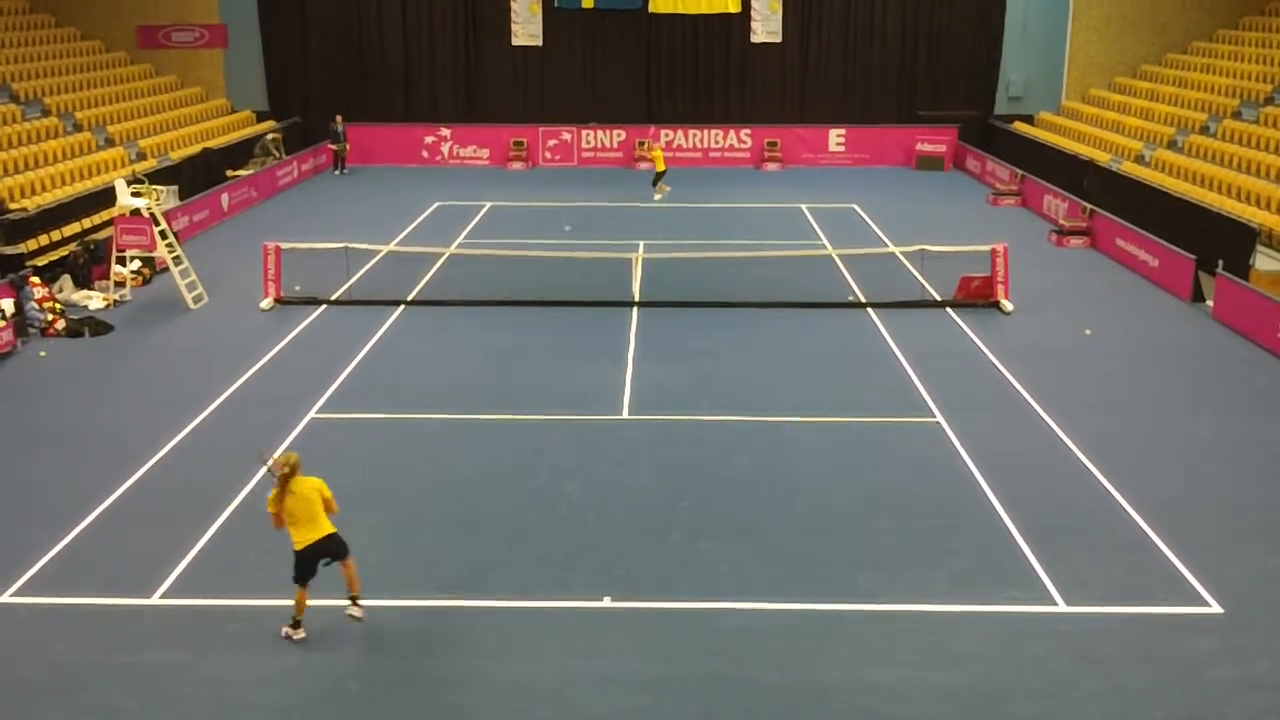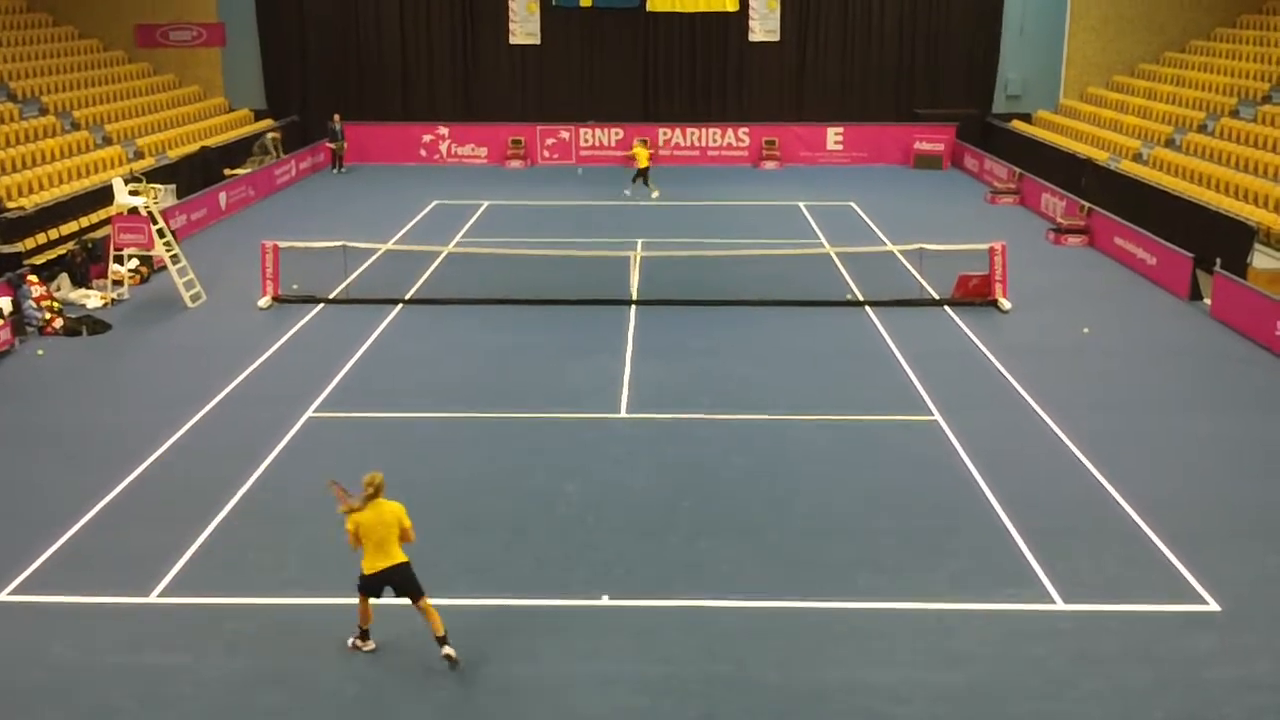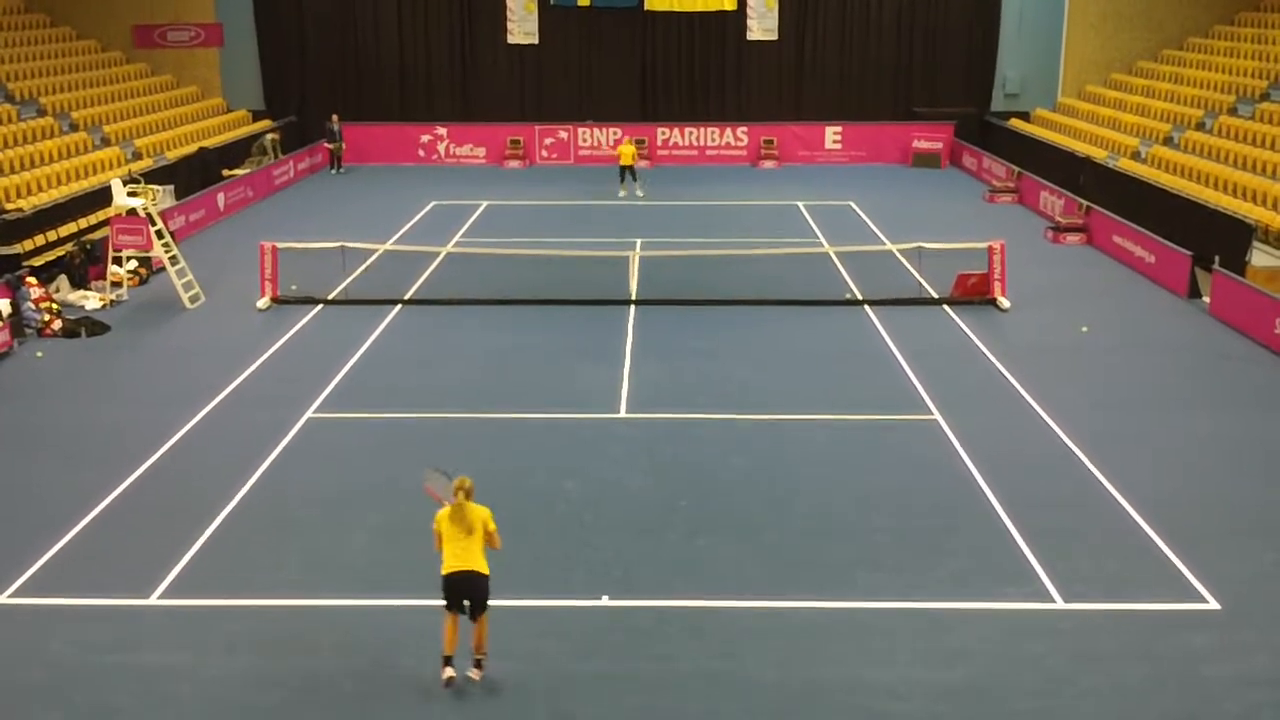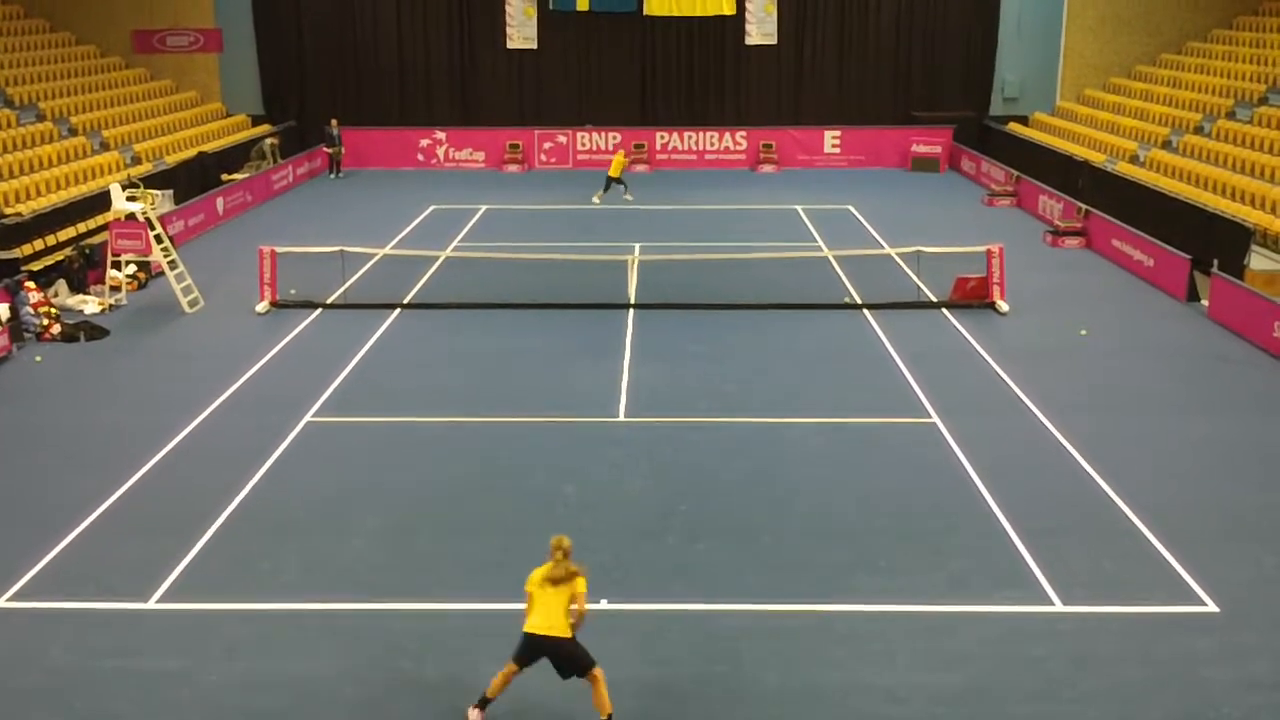
dt=0.3s
person 1, frame 1
left shoulder: (276, 496)
right shoulder: (315, 483)
left elbow: (277, 524)
right elbow: (333, 509)
left hip: (304, 546)
right hip: (328, 536)
left knee: (301, 587)
right knee: (347, 561)
left ankle: (295, 628)
right ankle: (355, 603)
person 1, frame 2
left shoulder: (355, 514)
right shoulder: (396, 508)
left elbow: (354, 543)
right elbow: (410, 538)
left hip: (372, 570)
right hip: (399, 565)
left knee: (363, 598)
right knee: (424, 606)
left ankle: (363, 639)
right ankle: (445, 647)
person 1, frame 3
left shoulder: (442, 514)
right shoulder: (483, 513)
left elbow: (439, 547)
right elbow: (496, 545)
left hip: (451, 574)
right hip: (476, 574)
left knee: (452, 616)
right knee: (479, 620)
left ankle: (448, 667)
right ankle: (477, 665)
person 1, frame 4
left shoulder: (537, 574)
right shoulder: (576, 577)
left elbow: (530, 612)
right elbow: (581, 609)
right wrist: (575, 624)
left hip: (534, 635)
right hip: (559, 638)
left knee: (511, 670)
right knee: (596, 676)
